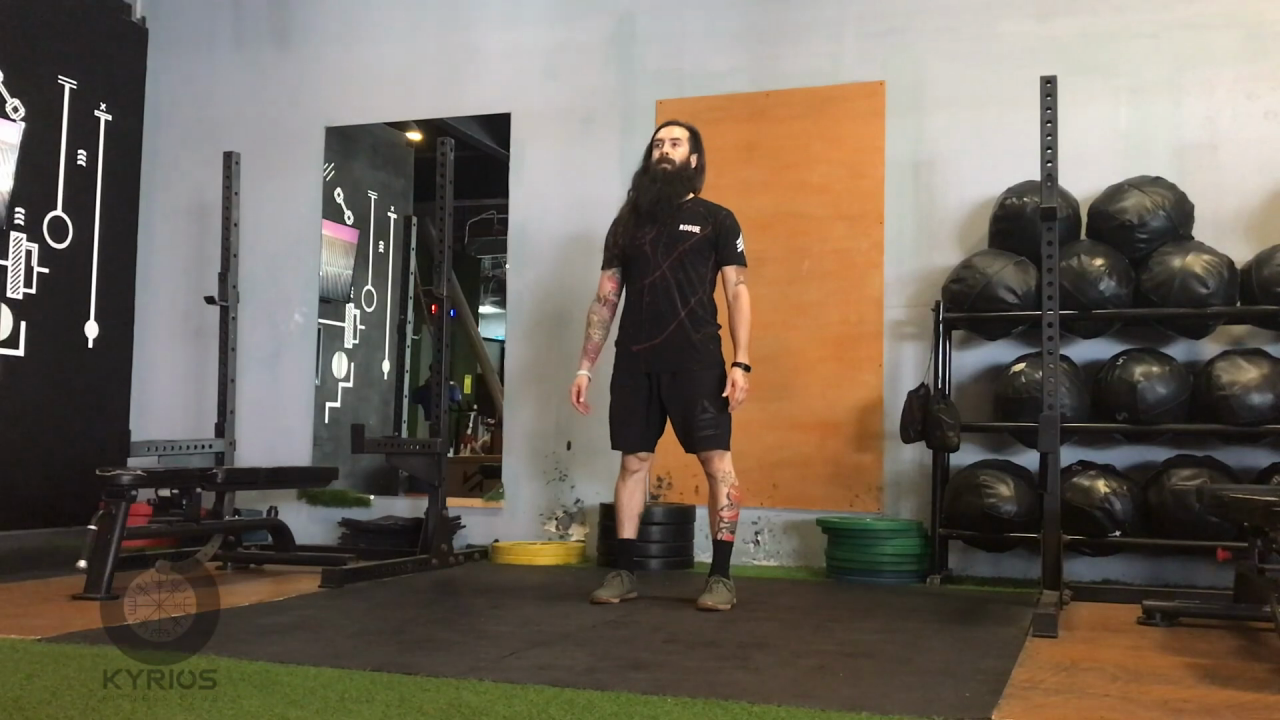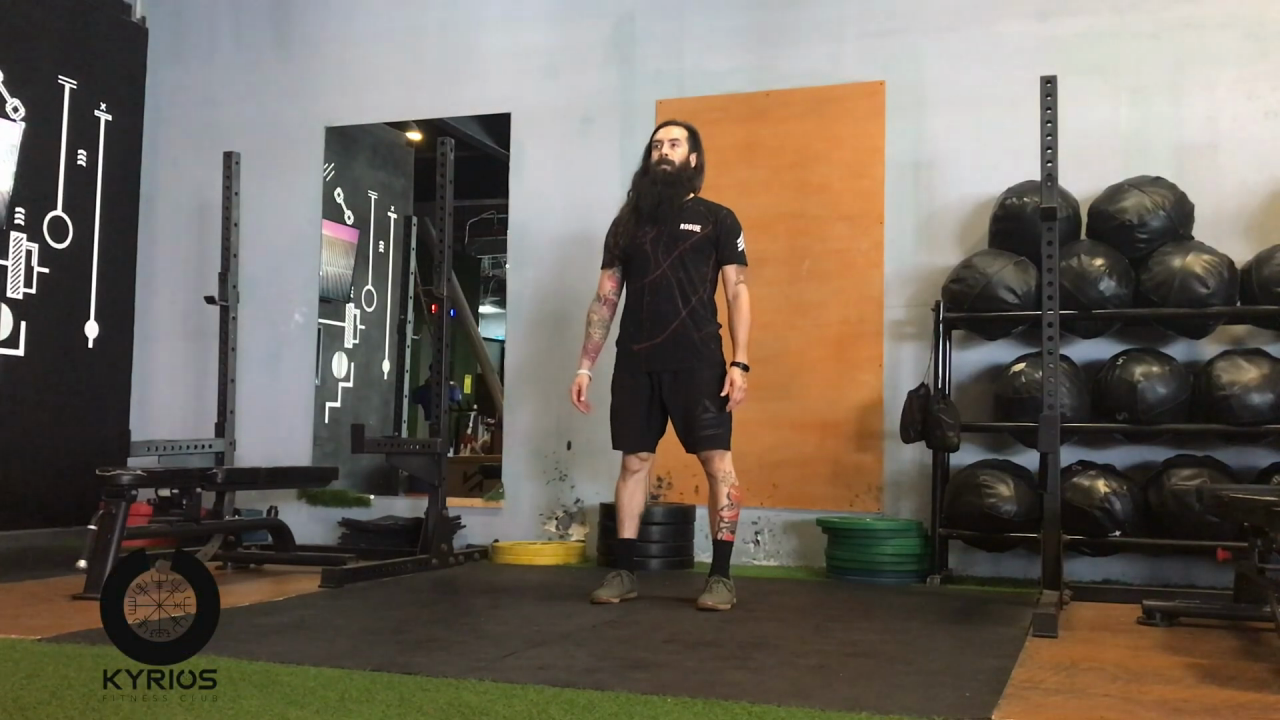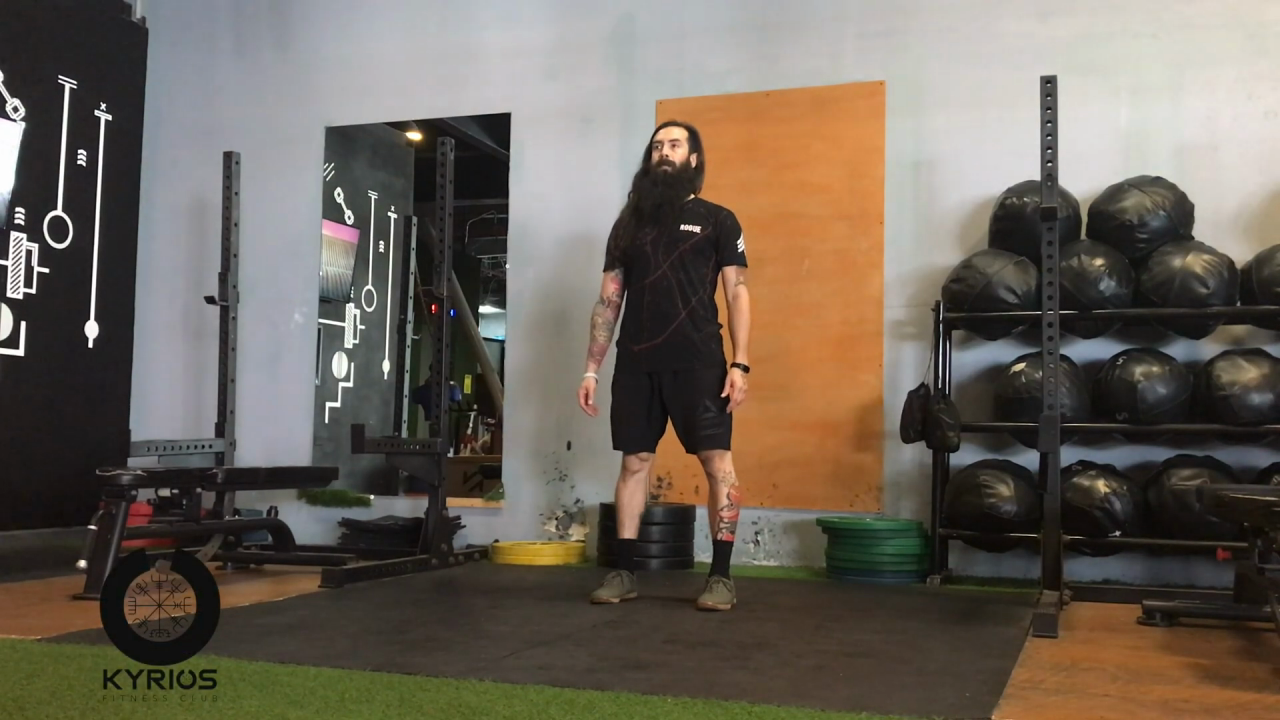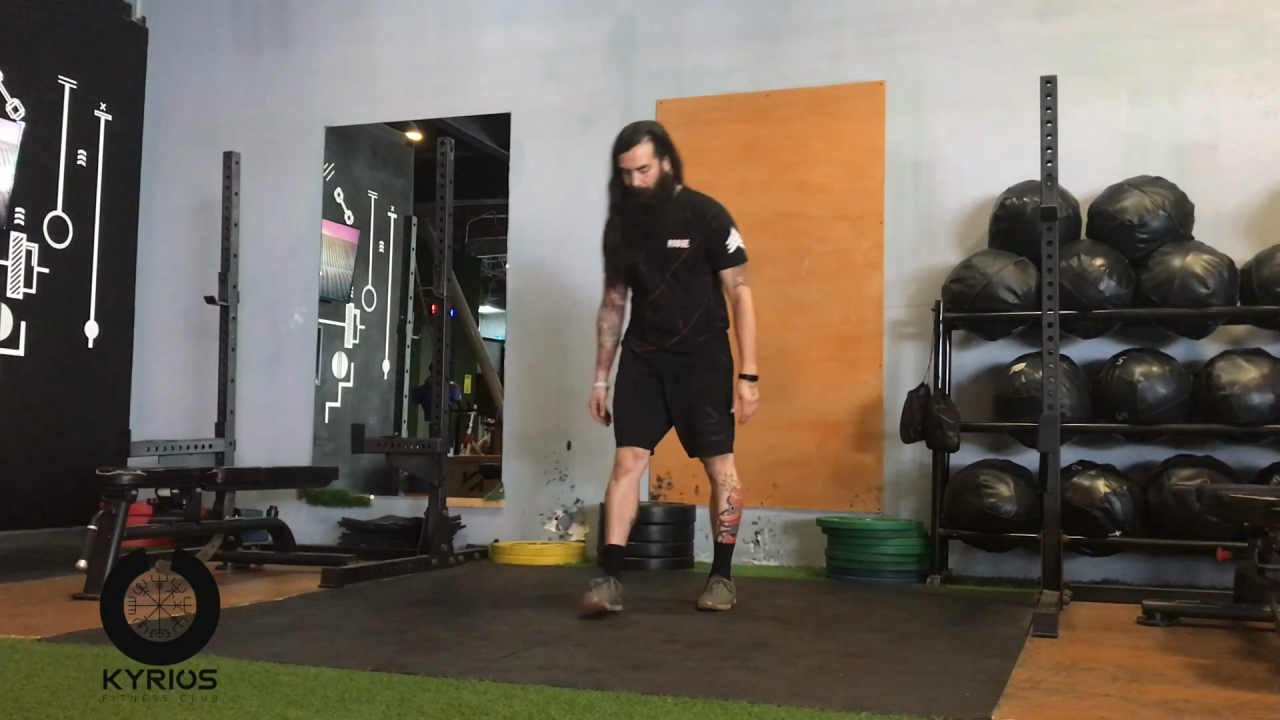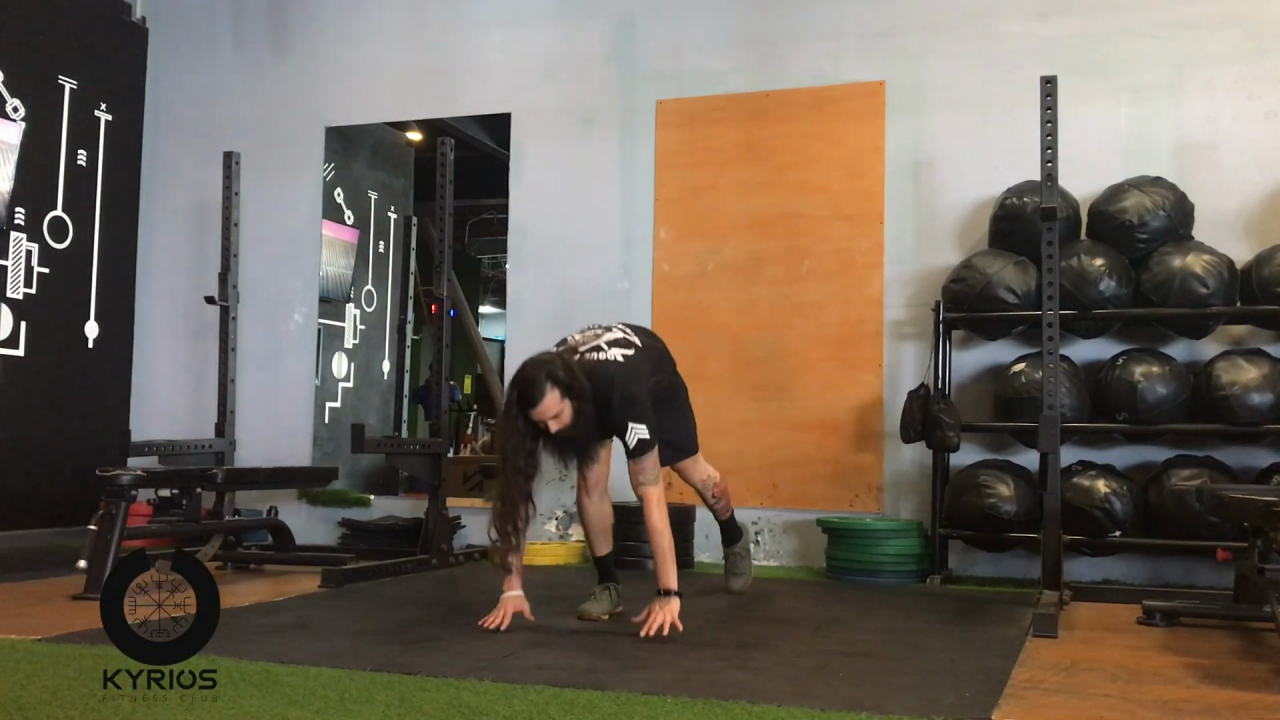
dt=1s
person 1, frame 1
left shoulder: (716, 219)
right shoulder: (628, 221)
left elbow: (737, 293)
right elbow: (605, 299)
left wrist: (740, 362)
right wrist: (585, 367)
left hip: (696, 361)
right hip: (634, 362)
left knee: (717, 461)
right knee: (633, 461)
left ankle: (721, 576)
right ankle: (623, 572)
person 1, frame 2
left shoulder: (717, 219)
right shoulder: (627, 222)
left elbow: (737, 292)
right elbow: (605, 298)
left wrist: (739, 362)
right wrist: (585, 366)
left hip: (697, 362)
right hip: (635, 363)
left knee: (718, 461)
right knee: (633, 462)
left ankle: (721, 575)
right ankle: (623, 571)
person 1, frame 3
left shoulder: (717, 221)
right shoulder: (629, 223)
left elbow: (737, 294)
right elbow: (608, 300)
left wrist: (739, 363)
right wrist: (591, 370)
left hip: (698, 362)
right hip: (636, 363)
left knee: (717, 461)
right knee: (634, 462)
left ankle: (721, 576)
right ankle: (624, 571)
person 1, frame 4
left shoulder: (707, 216)
right shoulder: (622, 222)
left elbow: (740, 296)
right elbow: (611, 304)
left wrist: (747, 374)
right wrist: (601, 377)
left hip: (703, 362)
right hip: (642, 361)
left knee: (719, 466)
right knee: (627, 463)
left ankle: (722, 576)
right ankle: (610, 578)
person 1, frame 5
left shoulder: (623, 394)
right shoulder: (537, 404)
left elbow: (652, 497)
right elbow: (514, 493)
left wrist: (668, 595)
right wrist: (512, 588)
left hip: (654, 376)
right hip: (589, 379)
left knee: (692, 469)
right knee: (590, 477)
left ankle: (734, 540)
right ankle: (608, 583)
